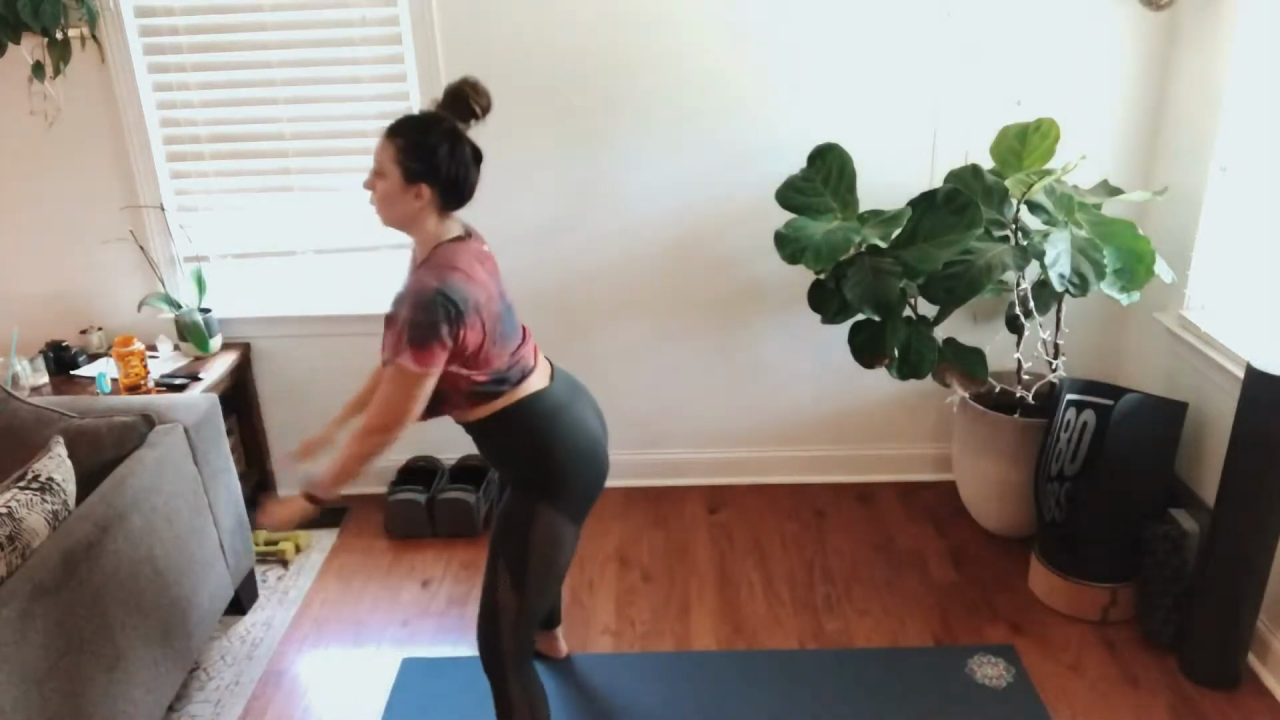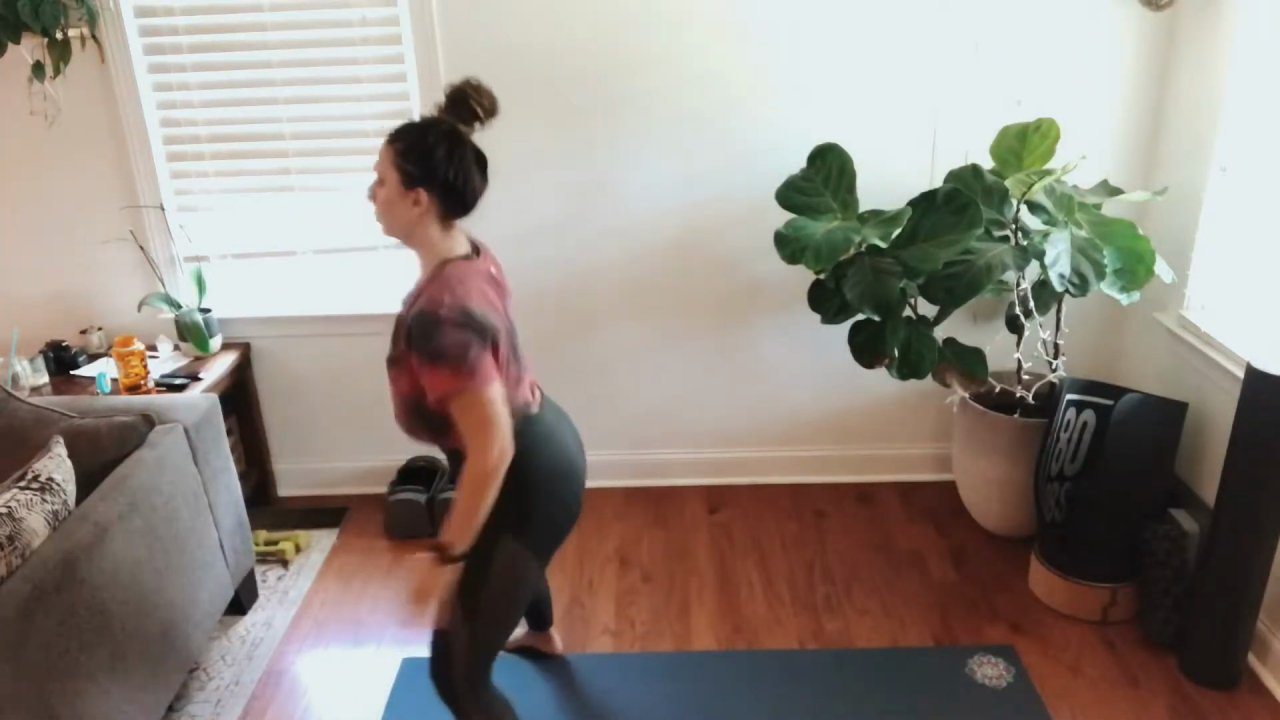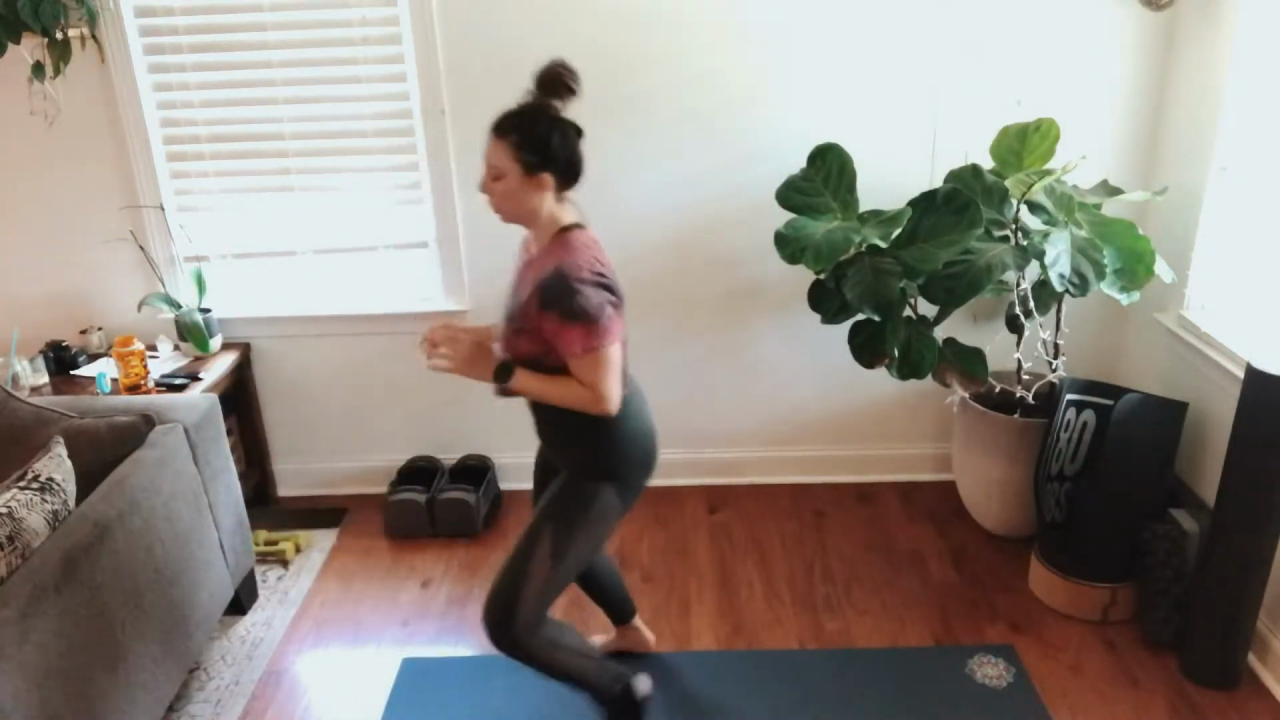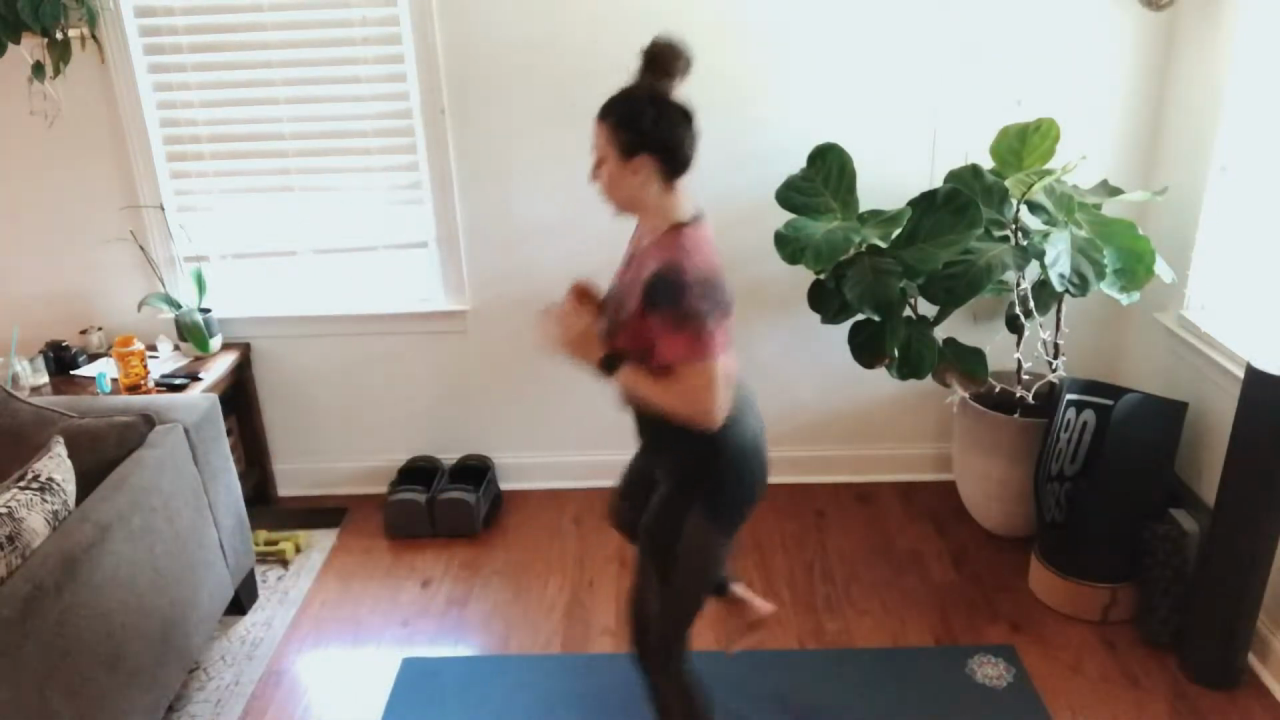
dt=0.5s
person 1, frame 1
left shoulder: (434, 293)
right shoulder: (460, 245)
left elbow: (387, 426)
right elbow: (399, 359)
left wrist: (311, 496)
right wrist: (332, 426)
left hip: (553, 456)
right hip: (564, 419)
left knee: (500, 648)
right knee: (519, 543)
right ankle: (548, 634)
person 1, frame 2
left shoulder: (439, 314)
right shoulder: (473, 259)
left elbow: (491, 452)
left wrist: (445, 556)
left hip: (533, 483)
right hip: (551, 442)
right knee: (511, 553)
right ankle: (541, 633)
person 1, frame 3
left shoulder: (570, 277)
right shoulder: (547, 239)
left elbow: (603, 396)
left wrist: (496, 372)
right wrist: (485, 337)
left hip: (607, 454)
right hip: (573, 441)
left knee: (510, 620)
right knee: (566, 546)
right ankle: (631, 629)
person 1, frame 4
left shoulder: (680, 272)
right shoulder: (659, 231)
left elbow: (709, 404)
left wrist: (602, 361)
right wrist: (598, 314)
left hip: (711, 464)
right hip: (673, 449)
left knee: (654, 643)
right knee: (628, 513)
right ankle: (736, 598)
